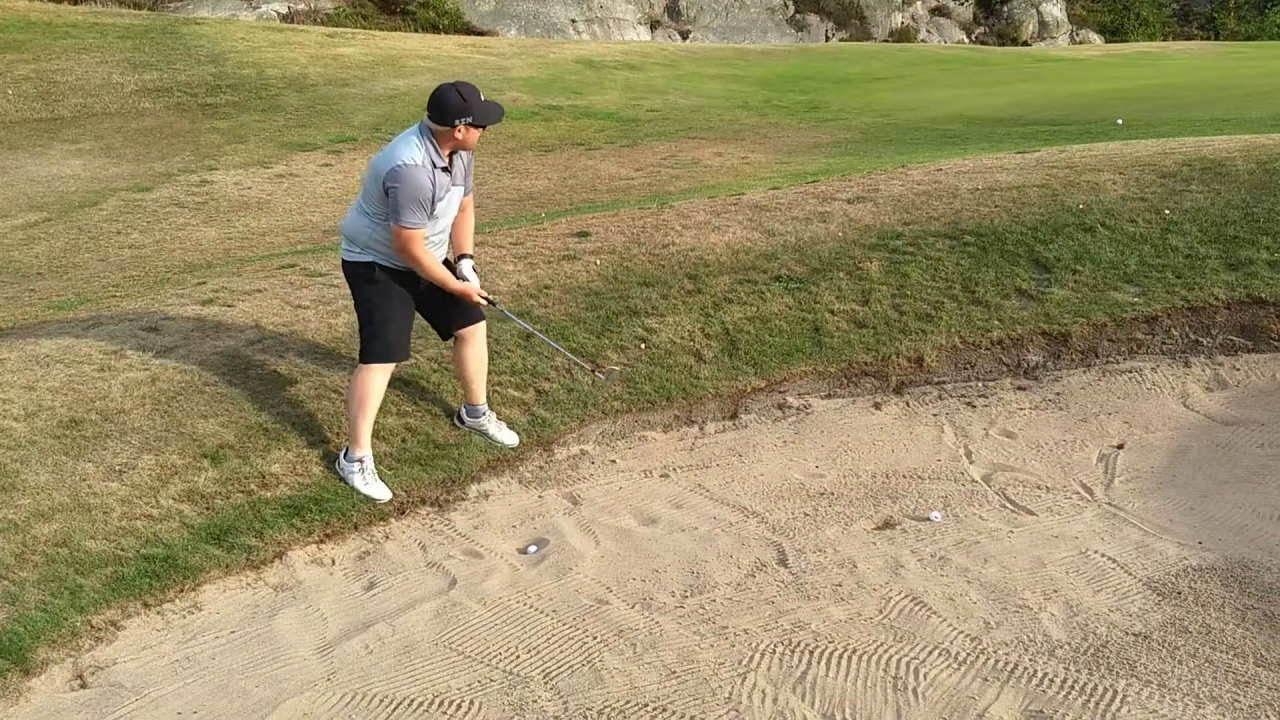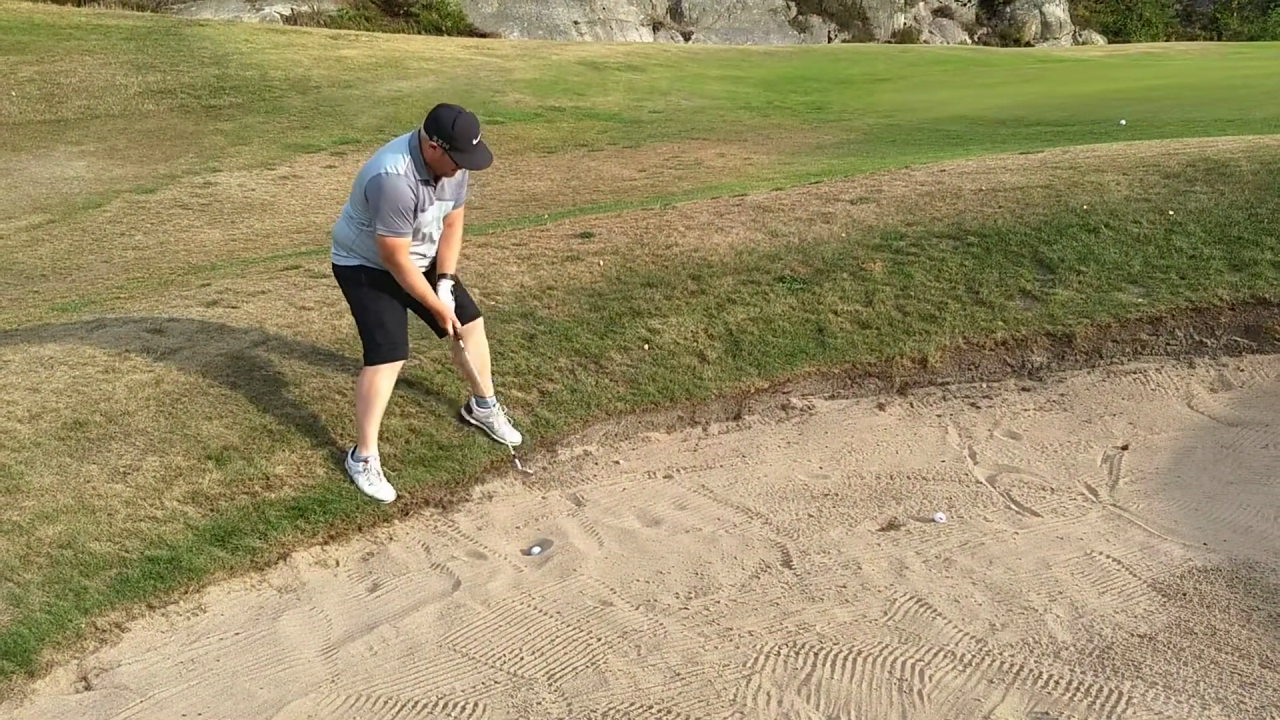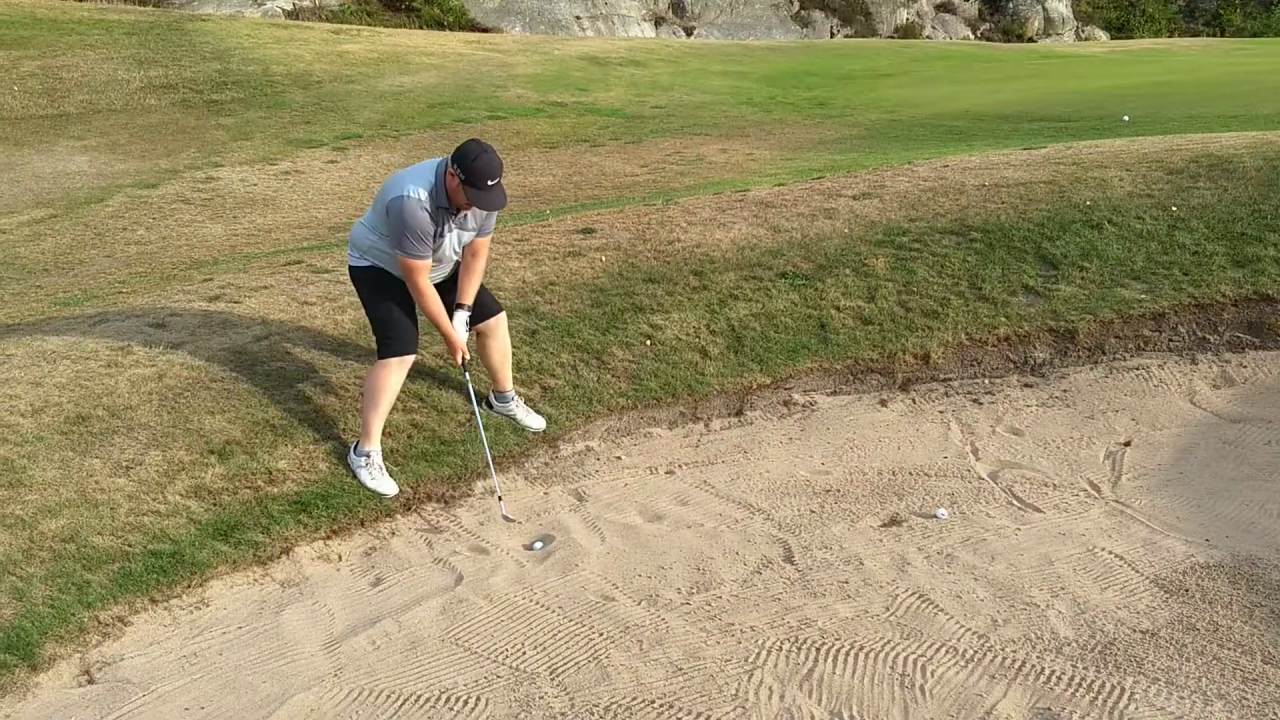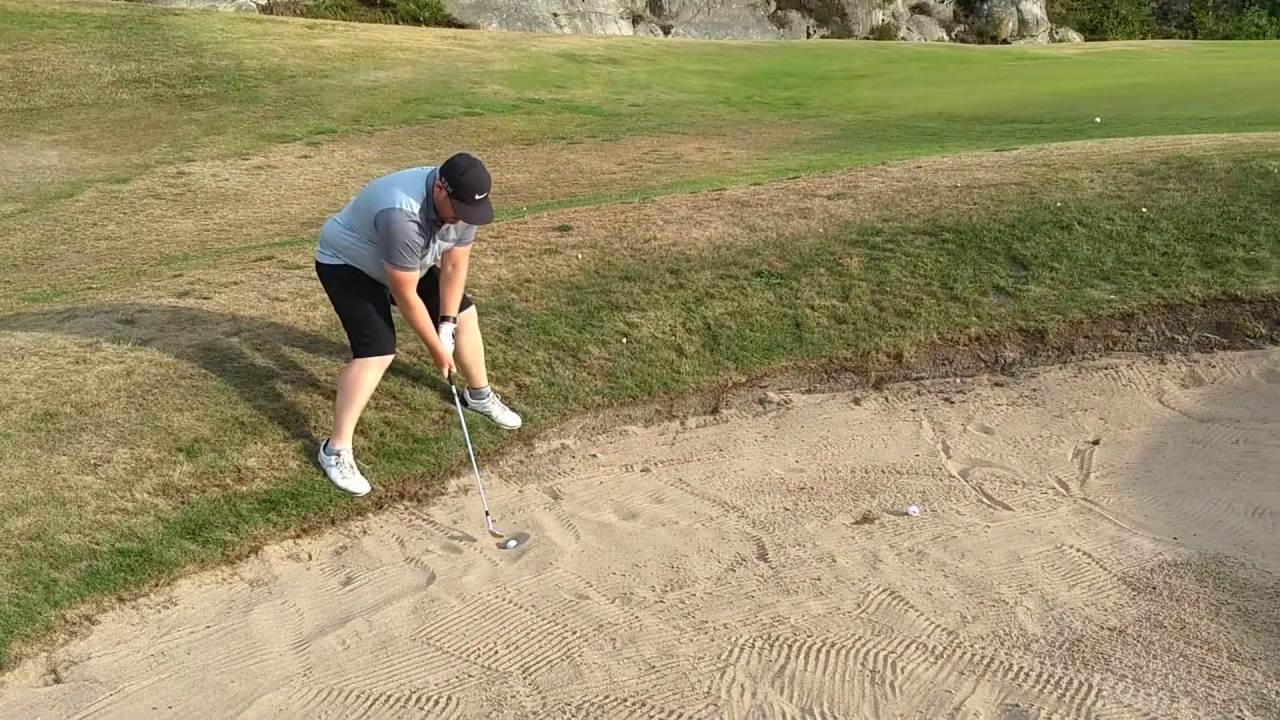
dt=0.5s
person 1, frame 1
left shoulder: (459, 152)
right shoulder: (411, 170)
left elbow: (464, 206)
right elbow: (409, 248)
left wrist: (465, 262)
right wrist: (456, 287)
left hip: (425, 259)
right hip: (377, 264)
left knee: (472, 325)
right knee: (381, 357)
left ankle: (475, 413)
right ankle: (356, 458)
person 1, frame 2
left shoulder: (452, 163)
right shoulder: (393, 178)
left elbow: (452, 223)
right elbow: (394, 258)
left wrist: (444, 283)
right wrist: (435, 306)
left hip: (424, 260)
right hip: (367, 265)
left knee: (470, 322)
right knee: (388, 357)
left ankle: (482, 407)
right ankle: (363, 457)
person 1, frame 3
left shoulder: (481, 191)
right shoulder: (413, 202)
left elbow: (476, 254)
right elbow: (416, 281)
left wrist: (462, 312)
right wrist: (449, 335)
left hip: (440, 266)
right hip: (381, 268)
left knee: (493, 318)
right knee: (399, 353)
left ankle: (504, 398)
right ankle: (366, 452)
person 1, frame 4
left shoulder: (462, 200)
right shoulder: (402, 212)
left elbow: (455, 265)
right elbow: (405, 295)
left wrist: (447, 324)
right wrist: (436, 346)
left hip: (405, 263)
right hip: (347, 265)
left knee: (464, 311)
right knee: (376, 351)
left ankle: (479, 395)
right ankle: (336, 450)
